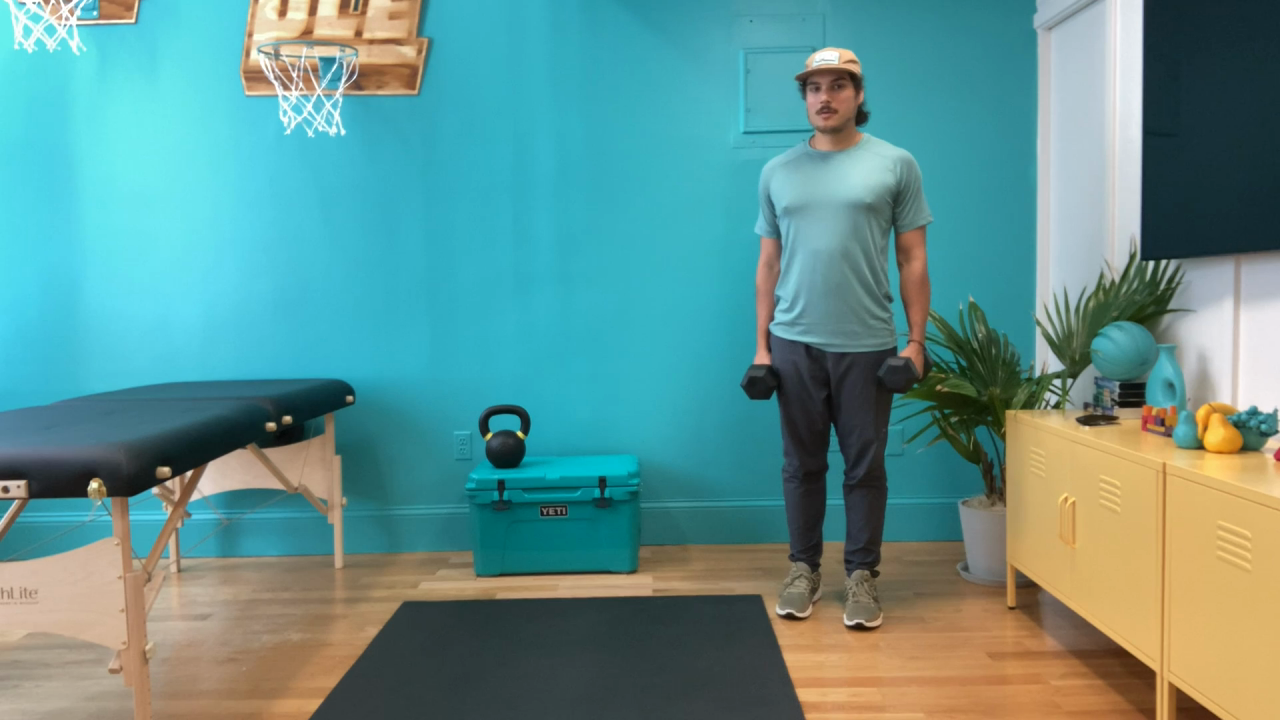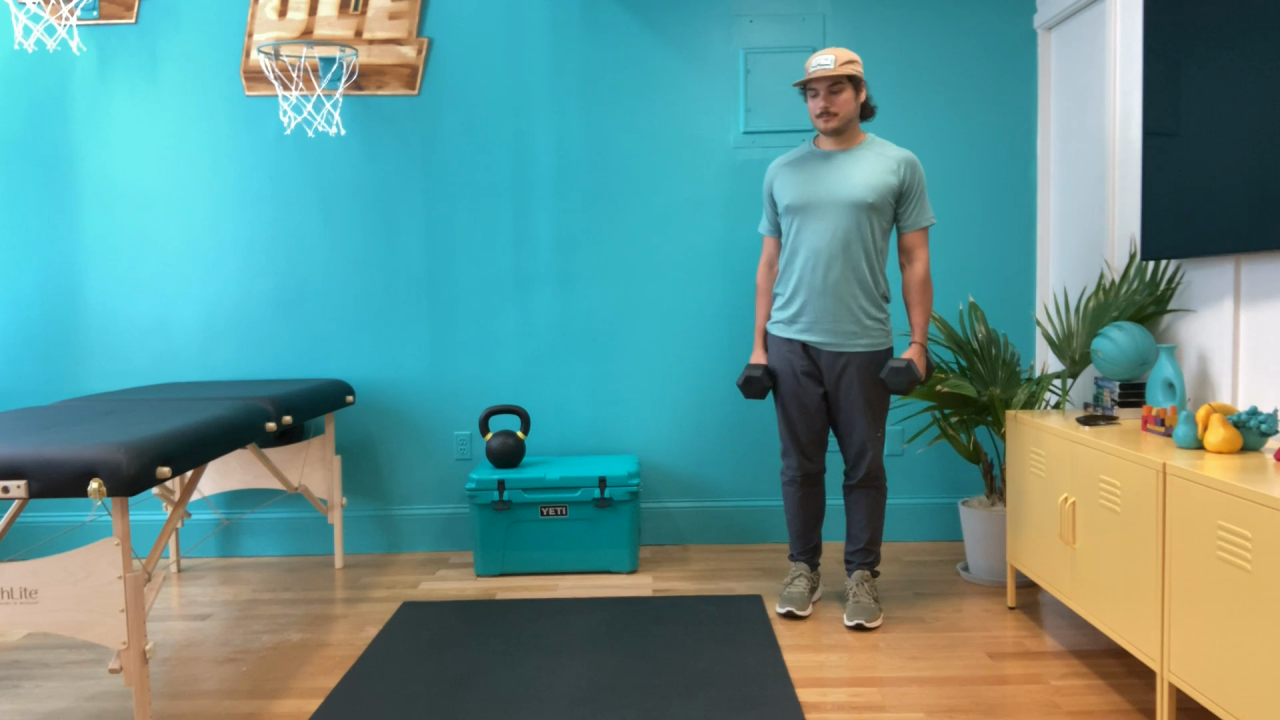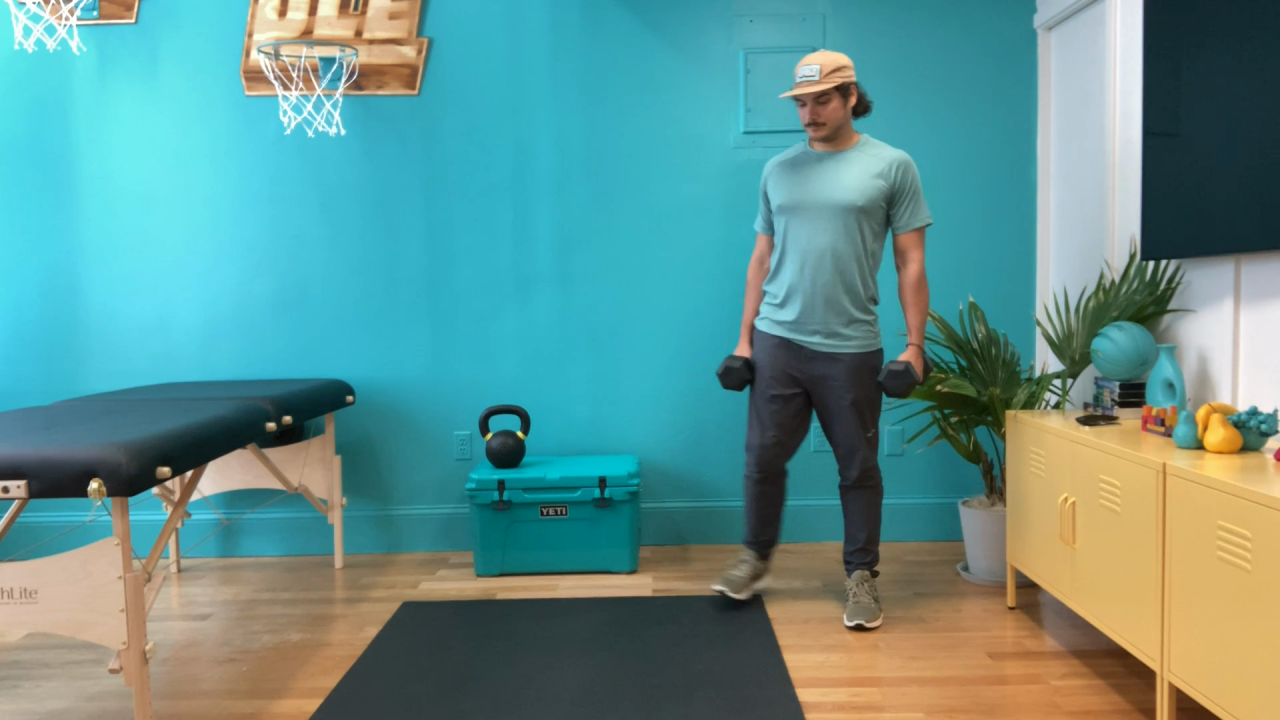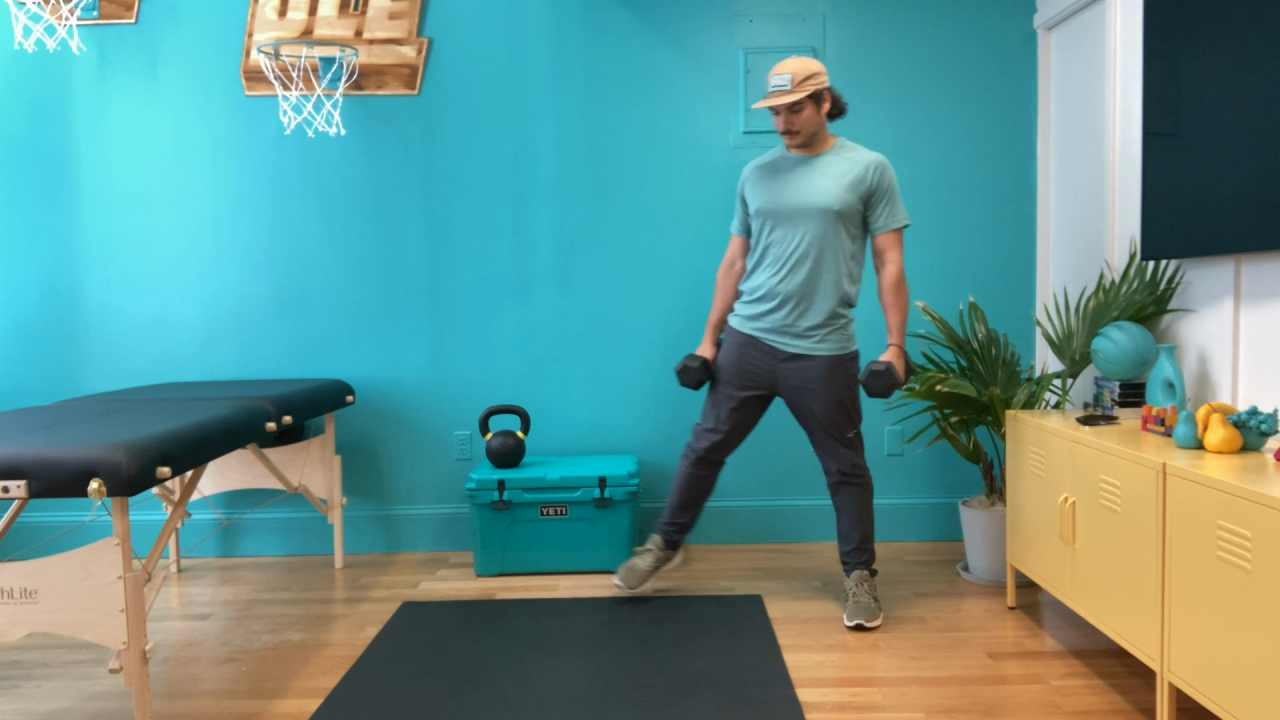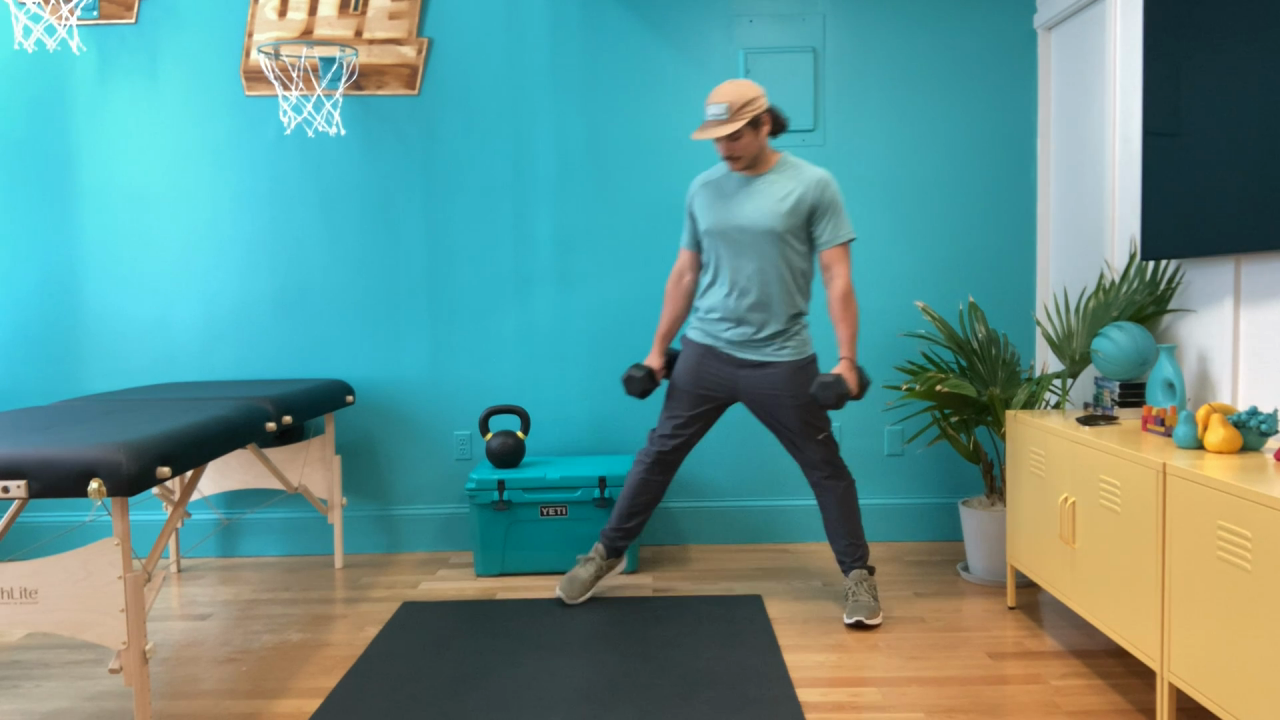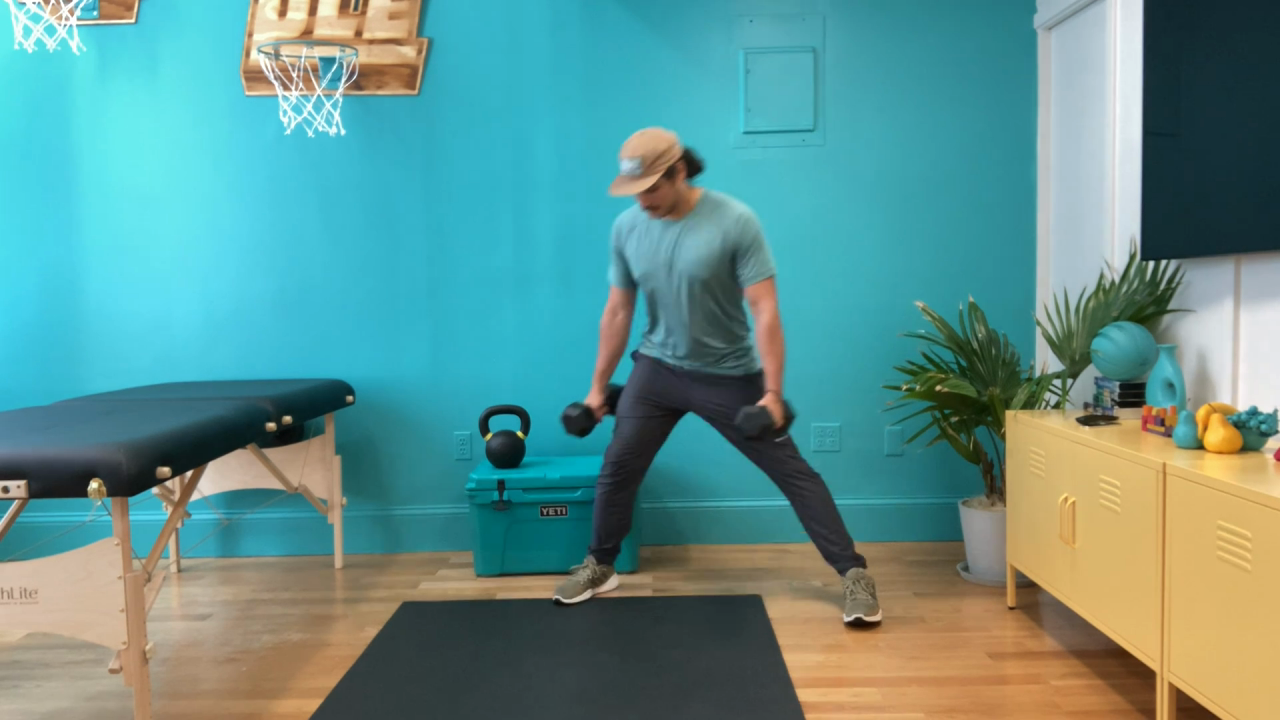
dt=0.2s
person 1, frame 1
left shoulder: (895, 165)
right shoulder: (778, 172)
left elbow: (913, 261)
right elbow: (769, 264)
left wrist: (916, 340)
right wrist: (762, 344)
left hip: (867, 346)
right hip: (796, 344)
left knee: (865, 465)
right knee: (803, 463)
left ankle: (861, 573)
right ankle: (804, 568)
person 1, frame 2
left shoulder: (898, 165)
right shoulder: (782, 171)
left elbow: (915, 261)
right elbow: (769, 263)
left wrist: (918, 341)
right wrist: (759, 343)
left hip: (864, 348)
right hip: (793, 343)
left knee: (864, 466)
right knee: (800, 465)
left ankle: (861, 574)
right ankle: (803, 568)
person 1, frame 3
left shoulder: (892, 166)
right shoulder: (779, 169)
left elbow: (911, 262)
right elbow: (762, 259)
left wrist: (914, 343)
right wrist: (745, 336)
left hip: (850, 349)
right hip: (780, 342)
left knee: (857, 467)
right knee: (765, 456)
left ankle: (860, 575)
right ankle: (756, 557)
person 1, frame 4
left shoulder: (868, 169)
right shoulder: (757, 173)
left elbow: (890, 263)
right elbow: (735, 260)
left wrist: (895, 344)
right wrist: (710, 337)
left hip: (824, 352)
right hip: (749, 342)
left knee: (845, 468)
right knee: (706, 447)
left ankle: (859, 575)
right ankle: (665, 543)
person 1, frame 5
left shoulder: (813, 185)
right shoulder: (704, 189)
left elbow: (838, 276)
right elbow: (685, 273)
left wrist: (847, 357)
right wrist: (658, 349)
left hip: (781, 359)
right hip: (707, 352)
left knee: (825, 467)
right knee: (660, 451)
left ankle: (857, 574)
right ankle: (608, 552)
person 1, frame 6
left shoulder: (734, 222)
right shoulder: (627, 227)
left elbow: (765, 312)
right elbow: (617, 311)
left wrist: (772, 392)
right wrist: (598, 386)
left hip: (729, 371)
right hip: (658, 365)
left knee: (791, 469)
right knee: (620, 462)
left ankle: (853, 571)
right ankle: (600, 564)
